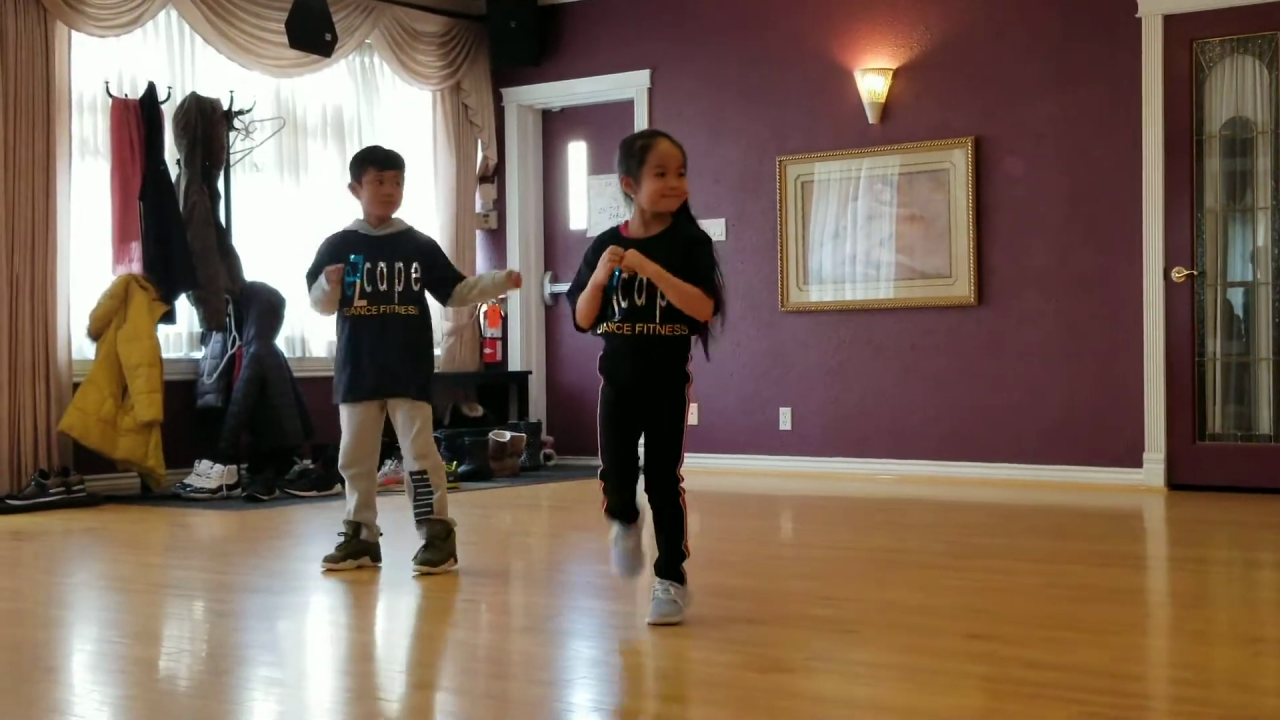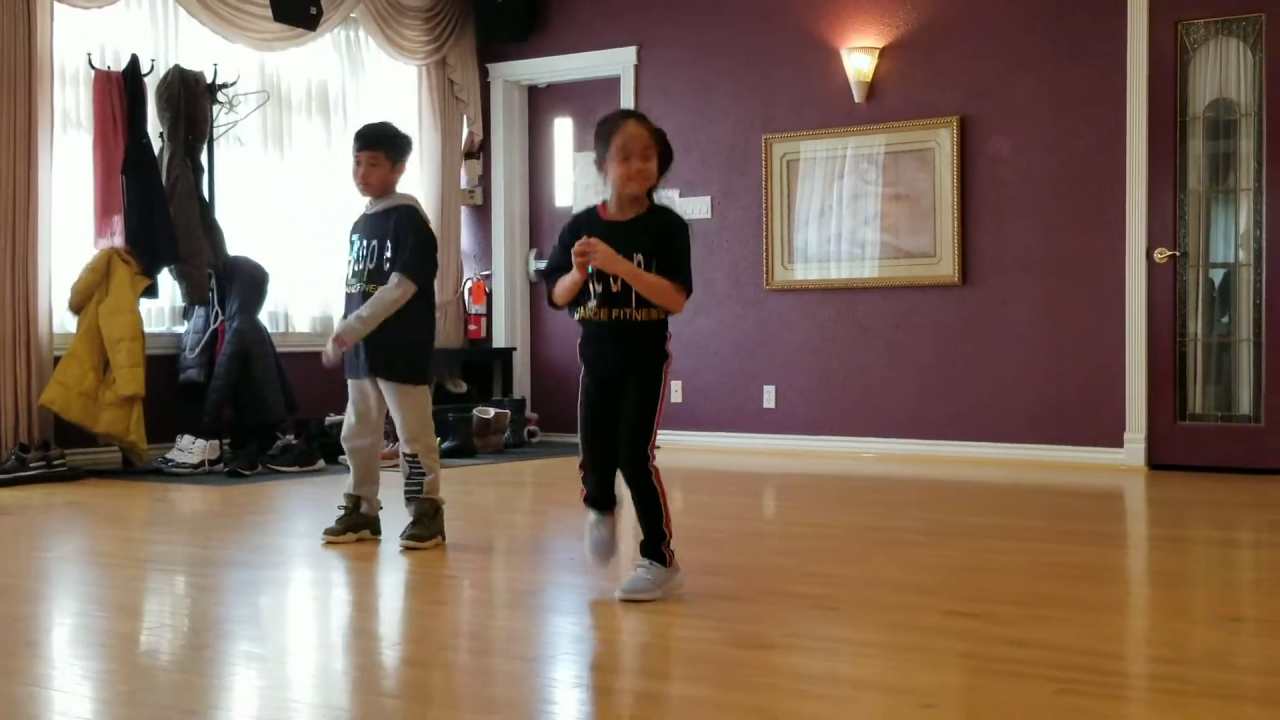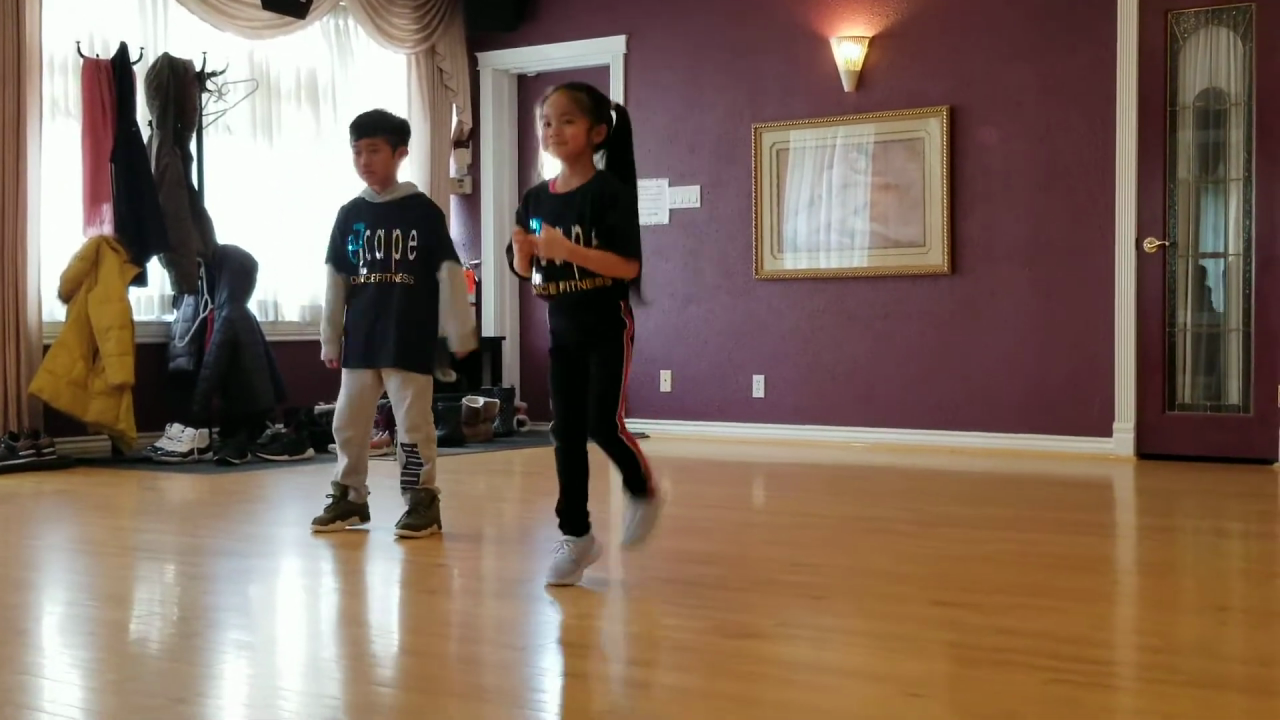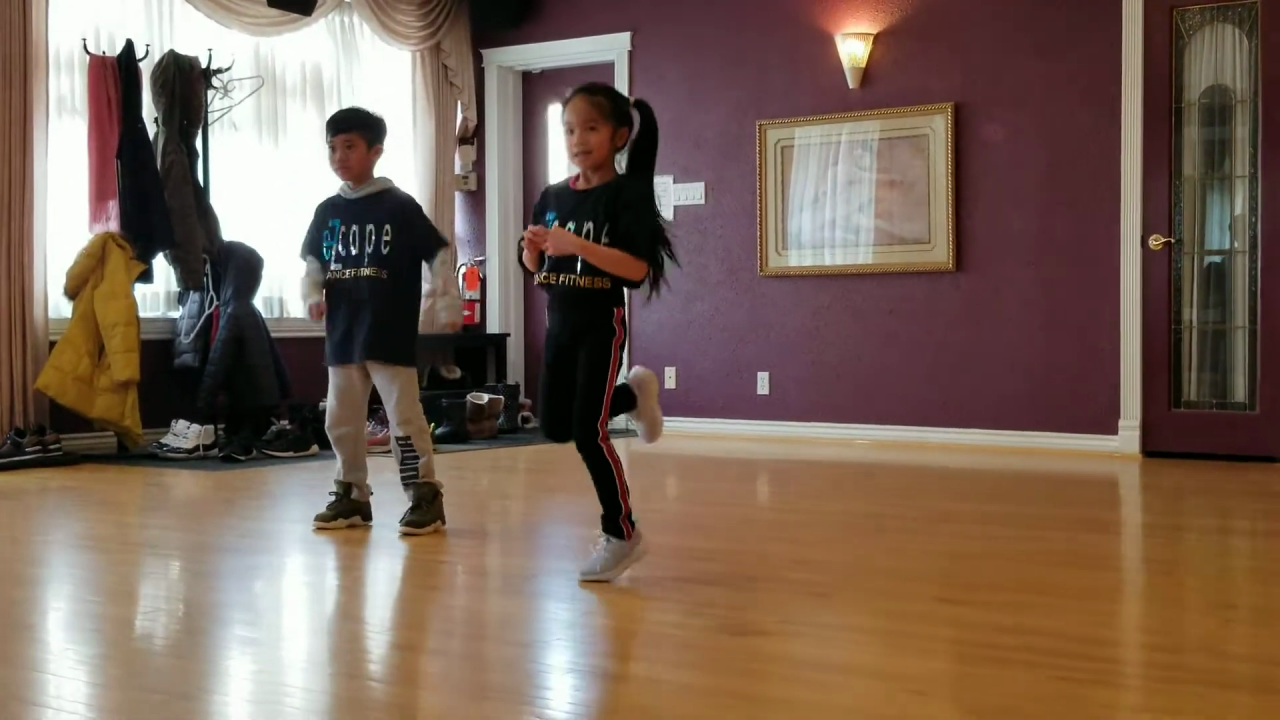
dt=0.7s
person 1, frame 1
left shoulder: (690, 241)
right shoulder: (605, 245)
left elbow: (704, 309)
right elbow: (581, 318)
left wrist: (650, 269)
right wrist: (600, 278)
left hip: (669, 377)
right hip: (618, 376)
left knee: (663, 478)
right knee: (616, 473)
left ankle: (671, 578)
right ankle: (624, 522)
person 1, frame 2
left shoulder: (666, 226)
right shoulder: (581, 226)
left elbow: (676, 298)
right elbow: (557, 296)
left wrist: (620, 265)
right wrist: (578, 271)
left hip: (646, 358)
right hip: (597, 357)
left knee: (635, 457)
right knee: (595, 456)
left ankle: (660, 558)
right ankle: (601, 509)
person 1, frame 3
left shoulder: (610, 192)
right shoulder: (535, 198)
left elbow: (628, 267)
right elbow: (524, 272)
left wrist: (568, 250)
right wrist: (522, 252)
left hip: (607, 323)
right hip: (562, 327)
left knee: (604, 426)
right knee: (566, 431)
left ankle: (642, 493)
right ankle: (574, 535)
person 1, frame 4
left shoulder: (627, 194)
right shoulder: (553, 197)
left elbow: (639, 268)
right elbow: (535, 266)
left wrist: (580, 244)
right wrist: (532, 245)
left hip: (602, 325)
right hip: (560, 324)
left knee: (589, 430)
right knee: (555, 425)
left ankle: (622, 535)
right ankle: (632, 394)
person 2, frame 1
left shoulder: (419, 245)
right shoulder: (337, 246)
left elbow: (456, 290)
right elbow: (316, 297)
left wrist: (500, 282)
right wrist: (326, 287)
left hip: (409, 369)
right hip: (357, 369)
left knee: (419, 452)
right knee: (355, 458)
left ankle: (438, 535)
right ankle: (360, 536)
person 2, frame 2
left shoulder: (409, 221)
right shoulder: (361, 223)
left elbow: (401, 286)
left wrist: (354, 326)
right wrist: (343, 339)
left hip: (402, 349)
right hip: (363, 351)
left knee: (414, 432)
right knee: (358, 434)
left ankle: (427, 512)
right ankle: (362, 510)
person 2, frame 3
left shoulder: (422, 211)
right shoulder: (349, 215)
left elbow: (448, 274)
right elbow: (337, 278)
left wrist: (459, 326)
right wrist: (330, 338)
left hip: (409, 341)
right hip: (360, 339)
left knee: (413, 423)
right knee: (347, 422)
left ankle: (422, 503)
right ankle: (349, 497)
person 2, frame 4
left shoulder: (399, 206)
right shoulder: (327, 210)
left elbow: (437, 254)
right elbow: (314, 264)
left wrist: (451, 301)
right wrist: (312, 294)
left hip: (389, 335)
right hip: (343, 334)
left knee: (405, 416)
right knee: (341, 420)
left ankle: (425, 496)
right ankle: (352, 495)
